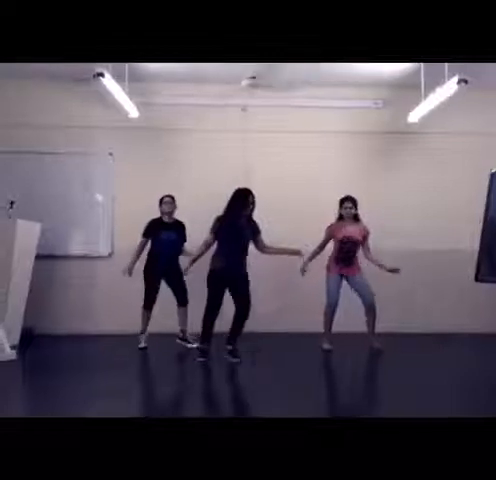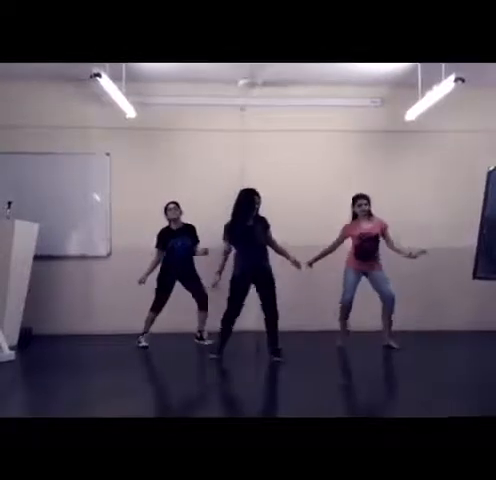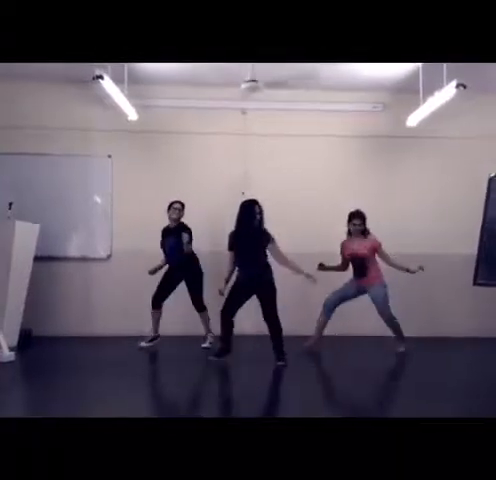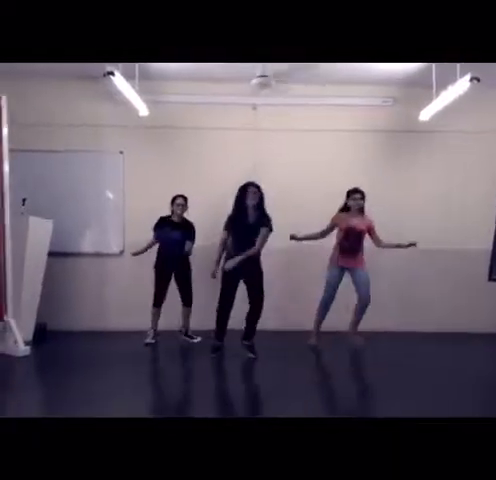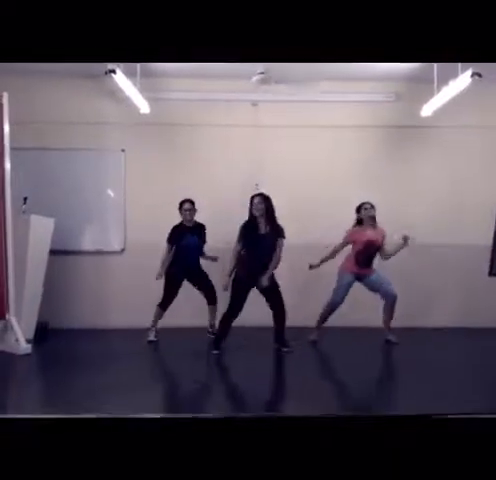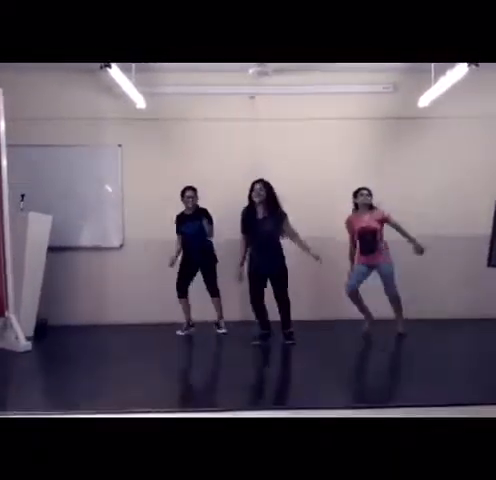
dt=0.4s
person 1, frame 1
left shoulder: (251, 225)
right shoulder: (221, 221)
left elbow: (263, 248)
right elbow: (207, 243)
left wrist: (289, 251)
right wrist: (192, 261)
left hip: (238, 272)
right hip: (218, 271)
left knee: (244, 307)
right knee: (212, 308)
left ankle: (231, 345)
right ankle: (204, 346)
person 1, frame 2
left shoulder: (262, 222)
right shoulder: (232, 227)
left elbow: (271, 242)
right elbow: (226, 251)
left wrist: (290, 257)
right wrist: (219, 273)
left hip: (263, 271)
right hip: (242, 272)
left knee: (270, 309)
right knee: (233, 309)
left ankle: (273, 348)
right ankle: (220, 345)
person 1, frame 3
left shoulder: (262, 234)
right shoulder: (234, 236)
left elbow: (279, 257)
right elbow: (233, 261)
left wrist: (302, 272)
right wrist: (225, 283)
left hip: (263, 280)
right hip: (243, 281)
left knee: (271, 317)
right knee: (226, 313)
left ankle: (279, 353)
right ankle: (225, 347)
person 1, frame 4
left shoulder: (264, 220)
right shoulder: (233, 218)
left elbow: (258, 247)
right elbow: (223, 242)
left wrist: (237, 259)
right wrist: (216, 264)
left hip: (252, 266)
right hip: (230, 265)
left knee: (256, 303)
right knee: (225, 304)
left ankle: (248, 340)
right ankle: (218, 342)
person 1, frame 5
left shoulder: (277, 230)
right shoulder: (247, 227)
left elbow: (277, 256)
right elbow: (237, 252)
left wrist: (267, 275)
right wrist: (229, 275)
left hip: (265, 274)
right hip: (243, 274)
left knee: (279, 307)
right knee: (233, 309)
left ankle: (279, 340)
right ankle: (218, 340)
person 1, frame 6
left shoulder: (277, 213)
right shoulder: (247, 214)
left elbow: (292, 235)
right elbow: (245, 241)
left wrist: (310, 251)
right wrist: (241, 264)
left hip: (276, 261)
right hip: (256, 263)
left knee: (281, 296)
right knee: (255, 297)
left ankle: (287, 331)
right ankle: (264, 331)
person 2, frame 1
left shoulder: (362, 229)
right shoulder: (334, 228)
left elbow: (367, 253)
right elbow: (321, 246)
left wrist: (383, 266)
right wrist: (307, 260)
left hip: (353, 270)
right hip: (334, 269)
left knee: (369, 301)
right knee: (332, 303)
left ankle: (372, 338)
right ankle: (326, 339)
person 2, frame 2
left shoulder: (379, 223)
right shoulder: (350, 227)
left elbow: (391, 245)
right elbow: (334, 245)
left wrist: (410, 253)
right wrist: (315, 259)
left hip: (374, 267)
right hip: (354, 266)
left knee: (389, 297)
right knee: (347, 299)
left ankle: (387, 337)
right ankle: (343, 331)
person 2, frame 3
left shoulder: (372, 241)
right shoulder: (345, 245)
left elbow: (387, 260)
right elbow: (343, 267)
left wrist: (409, 270)
right wrist: (326, 267)
left hip: (375, 283)
right hip: (357, 282)
left knee: (386, 315)
right knee: (329, 303)
left ankle: (401, 341)
right ankle: (316, 339)
person 2, frame 4
left shoulder: (367, 222)
right shoulder: (339, 217)
left elbow: (379, 243)
right elbow: (323, 233)
left wrist: (401, 245)
right wrist: (300, 238)
left hip: (357, 264)
right hip: (337, 262)
left knee: (365, 298)
right knee: (327, 297)
left ankle: (353, 330)
right ankle: (315, 332)
person 2, frame 5
left shoulder: (381, 232)
right shoulder: (356, 231)
left elbow: (385, 255)
right elbow: (339, 248)
left wrist: (402, 245)
right wrist: (319, 263)
left hip: (368, 272)
right hip: (349, 270)
left knee: (391, 295)
right knee: (335, 301)
left ankle: (388, 331)
right ankle: (317, 329)
person 2, frame 6
left shoulder: (379, 215)
right shoulder: (351, 219)
left elbow: (397, 227)
right elbow: (353, 242)
left wrist: (414, 243)
right wrist: (351, 264)
left hip: (382, 258)
right hip: (362, 260)
left knee: (391, 292)
right knee: (350, 288)
left ankle: (400, 321)
right ankle: (368, 317)
person 3, frame 1
left shoulder: (180, 226)
right shoulder: (154, 224)
left elbow: (181, 250)
right elbow: (142, 244)
right wrist: (131, 264)
left hip: (172, 267)
right hip: (153, 267)
left knee: (183, 296)
right knee: (149, 300)
left ankle: (183, 334)
right ankle: (143, 335)
person 3, frame 2
left shoulder: (190, 229)
right shoulder: (164, 233)
left elbow: (194, 251)
right elbow: (158, 256)
left wrist: (202, 252)
right wrist: (146, 274)
left hip: (188, 271)
right hip: (168, 272)
left knee: (203, 298)
right knee: (158, 303)
left ankle: (200, 333)
right ankle: (144, 335)
person 3, frame 3
left shoulder: (184, 229)
right shoulder: (165, 231)
left elbow: (187, 251)
left wrist: (186, 243)
right wrist: (158, 267)
left hip: (191, 269)
right hip: (174, 270)
left knee: (197, 302)
right knee: (156, 299)
left ankle: (209, 334)
right ankle: (154, 335)
person 3, frame 4
left shoulder: (188, 226)
right shoulder: (162, 221)
left elbow: (188, 250)
right elbow: (155, 240)
left wrist: (188, 249)
right wrist: (140, 251)
left hip: (181, 265)
right hip: (163, 264)
left knee: (187, 297)
right knee: (159, 297)
left ankle: (185, 330)
right ankle: (153, 331)
person 3, frame 5
left shoulder: (201, 228)
right shoulder: (177, 230)
right elbow: (168, 250)
left wrist: (209, 257)
right wrist: (162, 268)
left hip: (195, 269)
right hip: (176, 269)
left knee: (211, 294)
right knee: (167, 300)
left ankle: (211, 328)
right ankle: (153, 328)
person 3, frame 6
left shoulder: (203, 213)
right shoulder: (180, 218)
left elbow: (210, 235)
right elbow: (180, 240)
left wrist: (207, 227)
right wrist: (175, 255)
left hip: (207, 256)
right hip: (189, 257)
left knee: (212, 287)
right knee: (181, 287)
left ankle: (220, 321)
right ankle: (188, 323)
